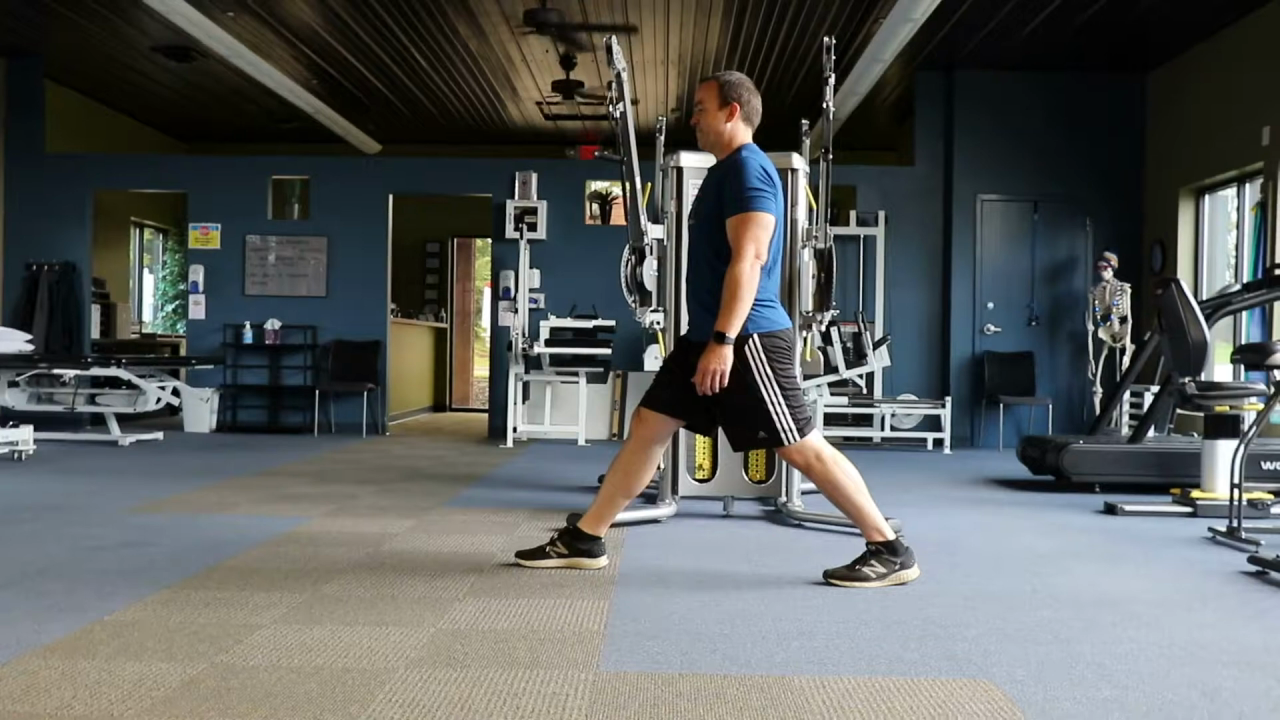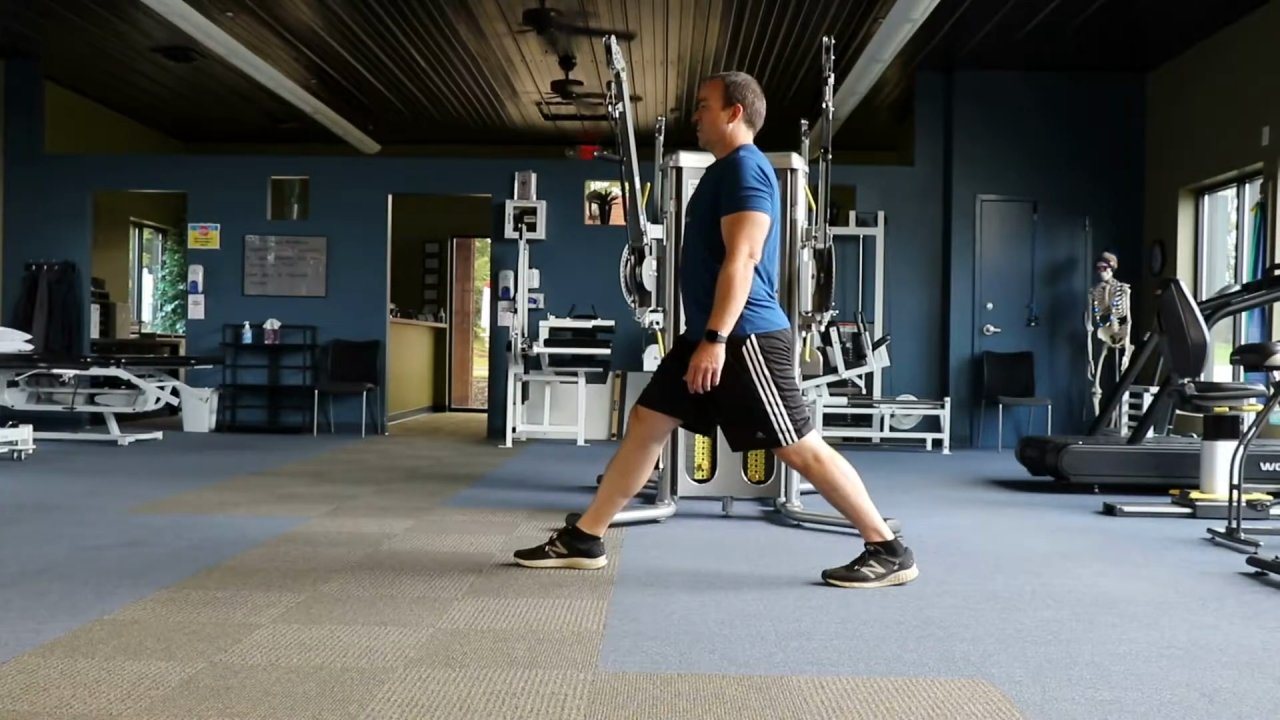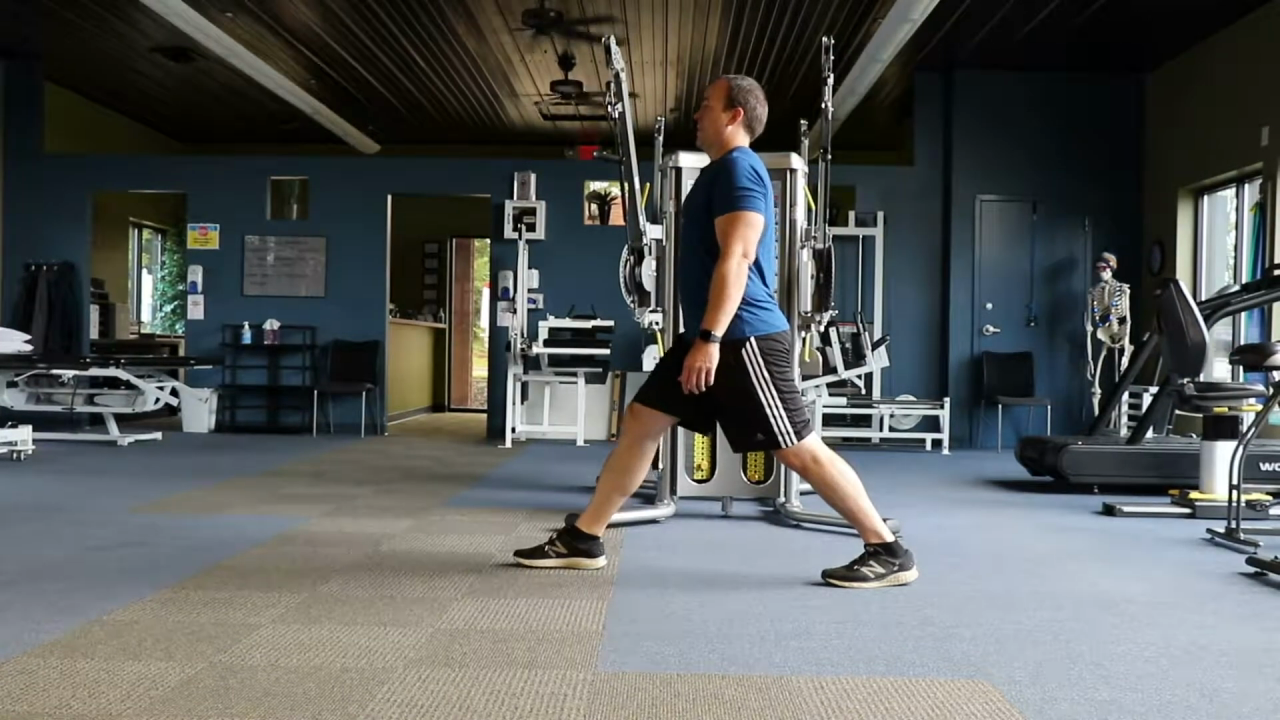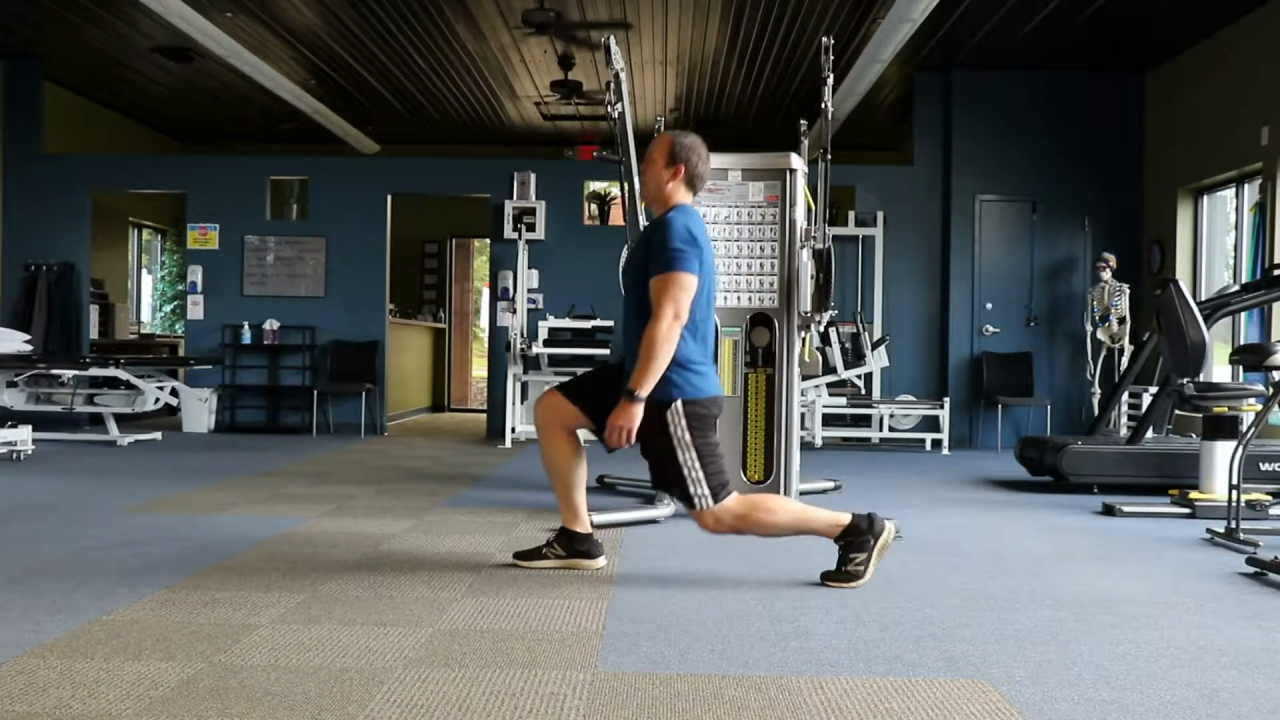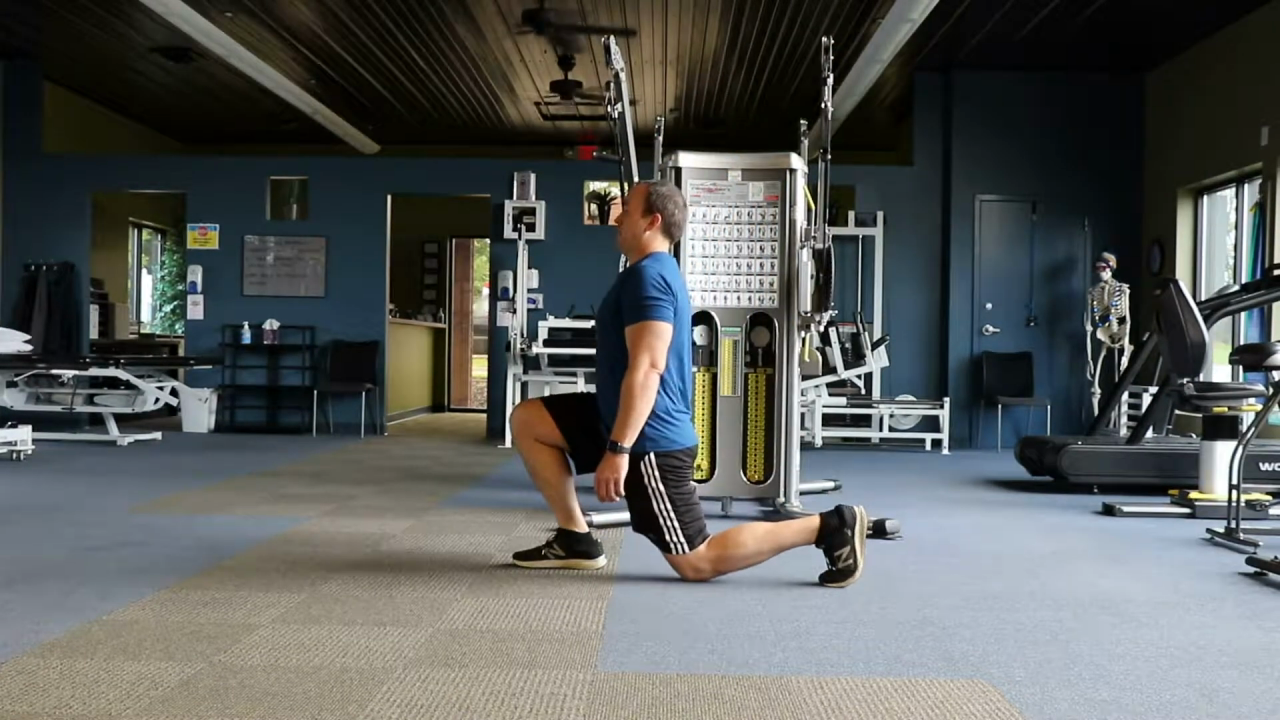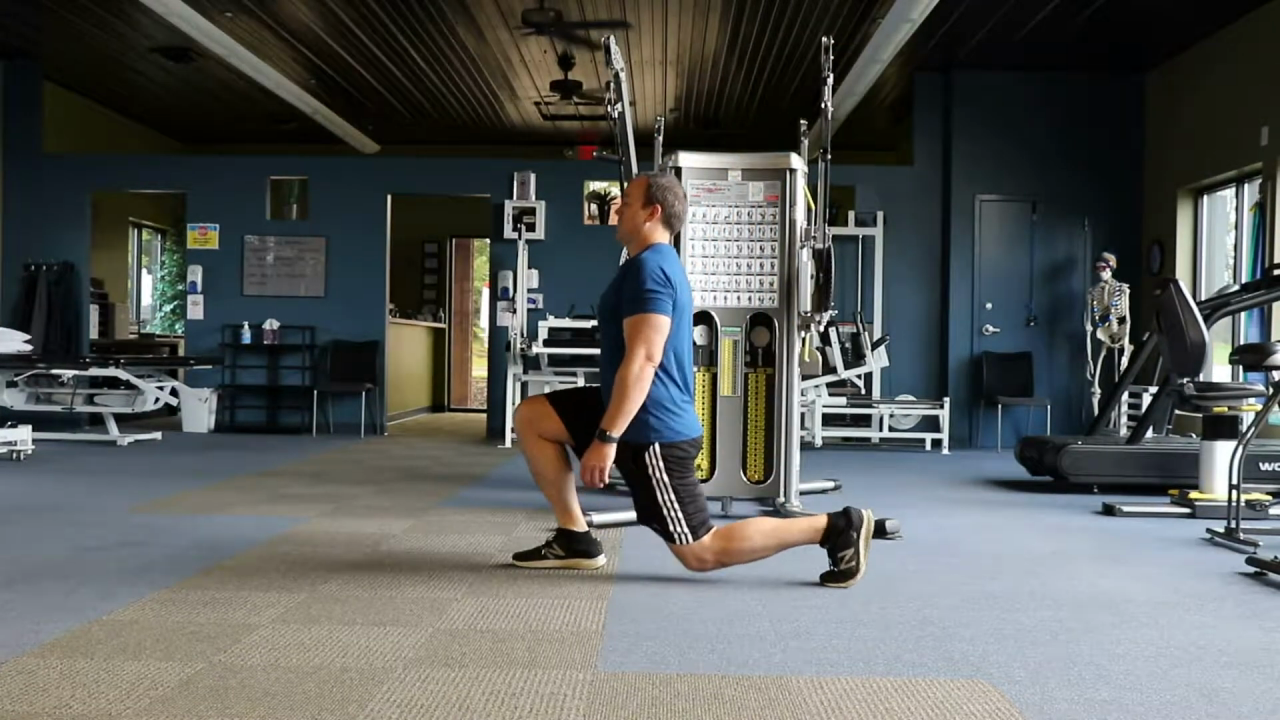
dt=0.7s
person 1, frame 1
left shoulder: (748, 168)
right shoulder: (727, 171)
left elbow: (749, 259)
left wrist: (723, 340)
left hip: (745, 337)
right hip: (708, 334)
left knee: (800, 446)
right knee: (647, 426)
left ankle: (890, 550)
right ankle: (584, 540)
person 1, frame 2
left shoulder: (745, 167)
right shoulder: (726, 170)
left elbow: (743, 258)
left wrist: (716, 340)
left hip: (743, 337)
right hip: (710, 334)
left knee: (798, 446)
right knee: (645, 424)
left ankle: (888, 550)
right ankle: (582, 539)
person 1, frame 3
left shoulder: (738, 167)
right shoulder: (724, 171)
left elbow: (737, 257)
left wrist: (709, 338)
left hip: (743, 337)
right hip: (714, 335)
left knee: (799, 449)
right knee: (640, 422)
left ankle: (889, 551)
right ankle: (582, 540)
person 1, frame 4
left shoulder: (674, 226)
right shoulder: (673, 226)
left elbow: (670, 317)
left wrist: (634, 397)
left hip: (676, 391)
right hip: (655, 380)
left knee: (718, 514)
right knee: (551, 411)
left ankle: (856, 529)
right ankle: (577, 540)
person 1, frame 5
left shoulder: (647, 275)
right shoulder: (657, 273)
left elbow: (647, 368)
left wrist: (618, 450)
left hip: (649, 438)
right hip: (637, 426)
left knee: (697, 563)
right knee: (527, 420)
left ankle: (831, 527)
right ankle: (576, 540)
person 1, frame 6
left shoulder: (648, 266)
right shoulder: (656, 263)
left elbow: (643, 360)
left wrist: (607, 438)
right wrist: (610, 426)
left hip: (654, 427)
right hip: (641, 416)
left knee: (699, 553)
right knee: (531, 417)
left ankle: (839, 527)
right ankle: (576, 539)
